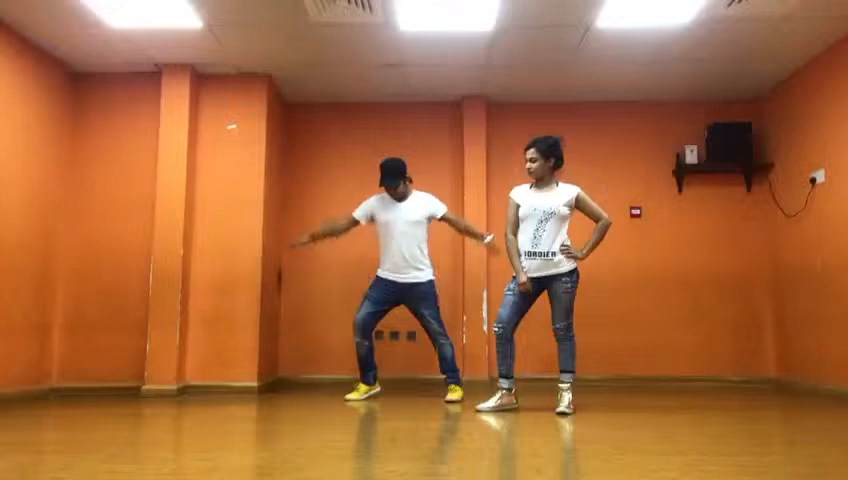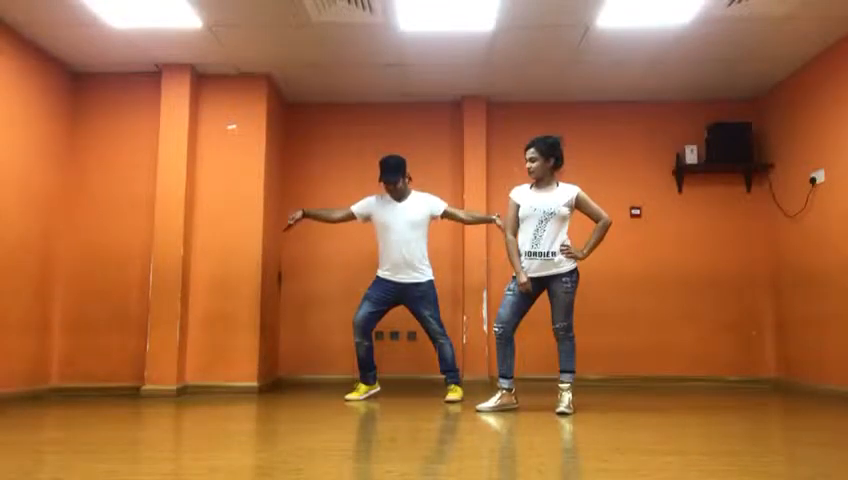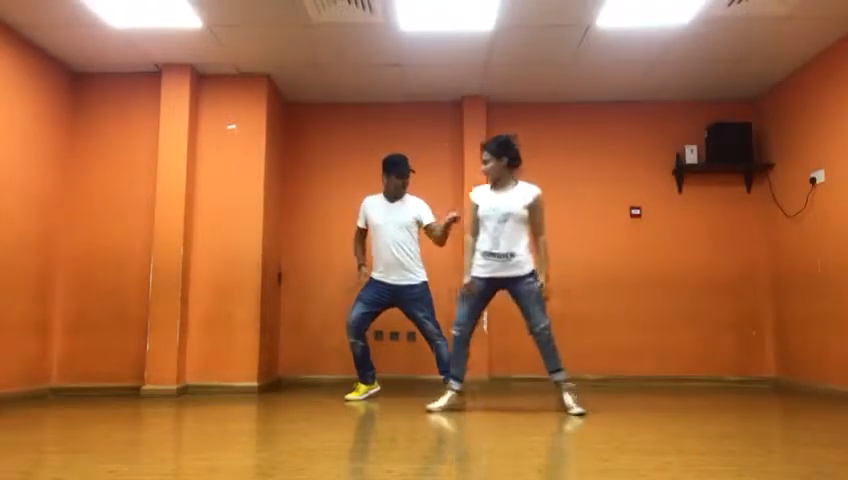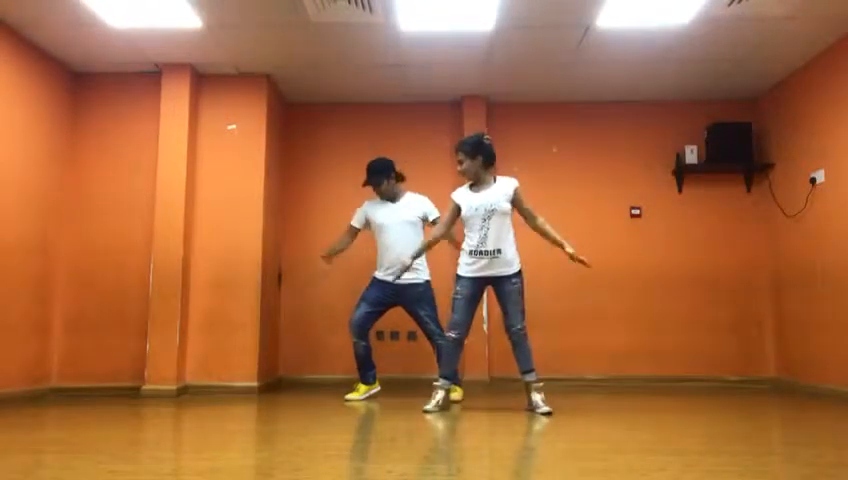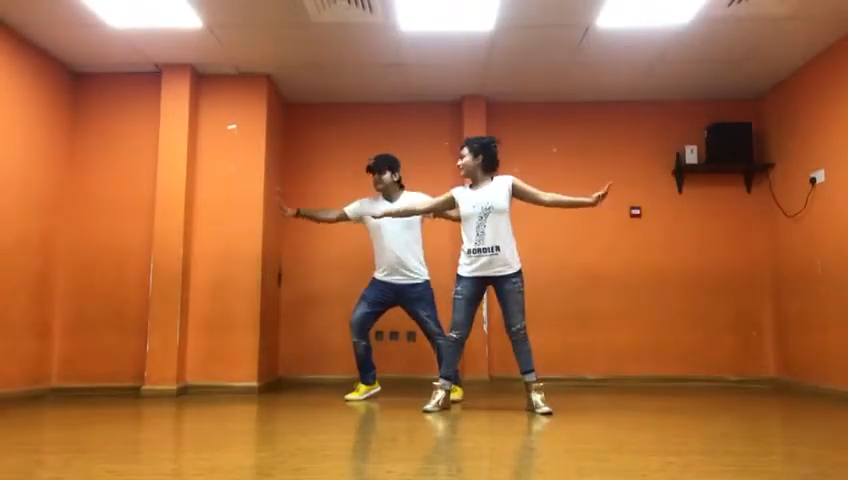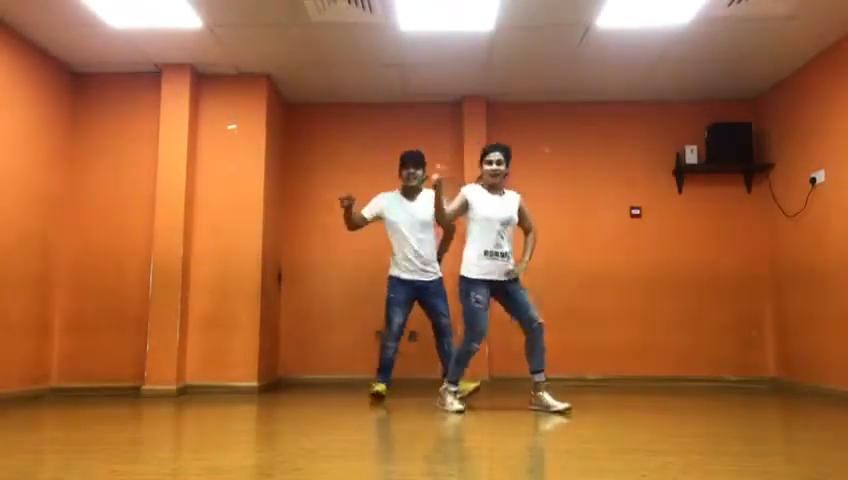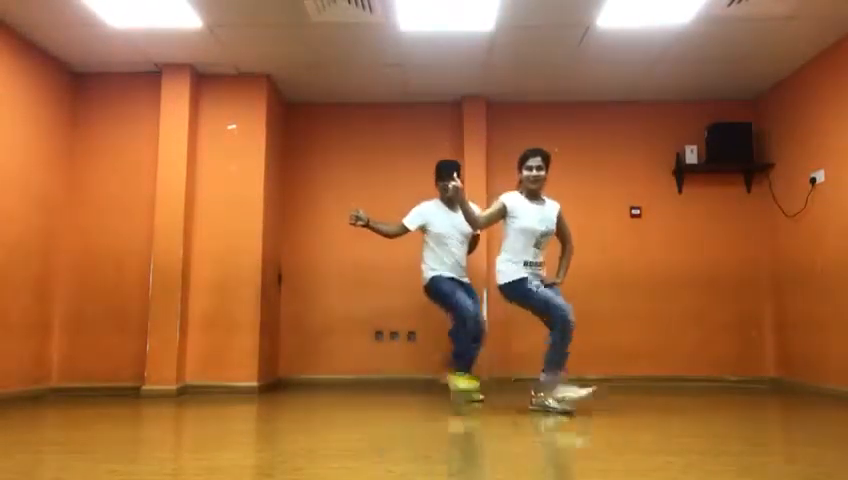
dt=0.7s
person 1, frame 1
left shoulder: (570, 193)
right shoulder: (519, 193)
left elbow: (604, 220)
right elbow: (510, 235)
left wrist: (584, 252)
right wrist: (519, 273)
left hip: (561, 272)
right hip: (527, 273)
left knee: (563, 331)
right knee: (502, 327)
left ankle: (566, 393)
right ankle: (506, 393)
person 1, frame 2
left shoulder: (570, 193)
right shoulder: (518, 194)
left elbow: (604, 220)
right elbow: (510, 235)
left wrist: (584, 252)
right wrist: (519, 273)
left hip: (561, 272)
right hip: (527, 273)
left knee: (563, 331)
right knee: (502, 327)
left ankle: (565, 393)
right ankle: (506, 393)
person 1, frame 3
left shoulder: (530, 193)
right shoulder: (478, 194)
left elbow: (538, 235)
right elbow: (472, 235)
left wrist: (544, 273)
right wrist: (467, 273)
left hip: (521, 272)
right hip: (484, 273)
left knee: (541, 329)
right knee: (460, 330)
left ankle: (566, 391)
right ankle: (453, 392)
person 1, frame 4
left shoulder: (509, 186)
right shoulder: (460, 195)
left elbow: (534, 220)
right elbow: (441, 230)
left wrist: (564, 246)
right wrist: (413, 257)
left hip: (506, 271)
right hip: (469, 272)
left knee: (517, 330)
right knee: (455, 332)
left ankle: (534, 392)
right ankle: (441, 392)
person 1, frame 5
left shoulder: (506, 184)
right shoulder: (458, 194)
left elbow: (545, 198)
right elbow: (423, 207)
left wrist: (589, 201)
right wrist: (384, 213)
left hip: (506, 270)
right hip: (469, 272)
left knee: (517, 330)
right knee: (457, 332)
left ankle: (534, 392)
right ankle: (442, 391)
person 1, frame 6
left shoulder: (515, 199)
right shoulder: (471, 193)
left elbow: (530, 232)
right elbow: (444, 220)
left wrist: (523, 263)
right wrist: (438, 193)
left hip: (505, 276)
right hip: (475, 276)
left knee: (534, 326)
right knee: (475, 336)
left ankle: (539, 392)
right ankle: (448, 390)
person 1, frame 7
left shoulder: (553, 208)
right shoulder: (509, 201)
left elbow: (568, 244)
right elbow: (478, 223)
left wrist: (560, 276)
right wrist: (461, 199)
left hip: (538, 278)
right hip: (513, 278)
left knee: (564, 325)
right knee: (562, 315)
left ankle: (541, 393)
right ankle: (555, 383)
person 2, frame 1
left shoulder: (426, 201)
right shoulder: (374, 203)
left elbow: (455, 222)
right elbow: (345, 224)
left wrist: (483, 238)
right wrist: (312, 237)
left hip: (420, 281)
right hip: (386, 280)
left knee: (437, 332)
right knee: (361, 324)
left ankle: (454, 384)
right ankle: (368, 382)
person 2, frame 2
left shoulder: (426, 202)
right shoulder: (373, 203)
left elbow: (461, 216)
right elbow: (336, 215)
left wrist: (491, 218)
right wrist: (305, 213)
left hip: (420, 282)
right hip: (386, 280)
left knee: (437, 332)
right knee: (360, 324)
left ankle: (454, 384)
right ankle: (368, 382)
person 2, frame 3
left shoulder: (417, 205)
right shoulder: (369, 204)
left elbow: (438, 239)
right elbow: (359, 237)
left wrist: (448, 224)
right wrist: (361, 264)
left hip: (413, 284)
right hip: (379, 282)
left knee: (433, 334)
right knee: (354, 325)
right ankle: (367, 382)
person 2, frame 4
left shoulder: (419, 202)
right shoulder: (369, 207)
right elbow: (349, 235)
right wrist: (329, 255)
left hip: (416, 282)
right hip: (382, 281)
left knee: (435, 333)
right knee: (358, 325)
left ankle: (453, 384)
right ankle: (368, 382)
person 2, frame 5
left shoulder: (417, 200)
right shoulder: (366, 205)
left elbow: (451, 213)
right elbow: (331, 216)
right wrist: (298, 212)
left hip: (416, 283)
right hip: (382, 282)
left knee: (435, 333)
right knee: (357, 324)
left ankle: (453, 384)
right ankle: (368, 382)
person 2, frame 6
left shoulder: (434, 198)
right shoulder: (385, 200)
left elbow: (450, 230)
right elbow: (353, 224)
left wrist: (437, 256)
right wrist: (348, 208)
left hip: (431, 278)
right hip: (401, 278)
left knee: (444, 328)
right knee: (394, 328)
right ankle: (381, 382)
person 2, frame 7
left shoulder: (472, 211)
right shoulder: (426, 210)
right elbow: (394, 230)
left wrist: (456, 258)
right wrist: (367, 223)
left hip: (461, 280)
right hip: (437, 278)
left knee: (477, 329)
right knee: (467, 312)
left ankle: (461, 377)
right ankle: (457, 371)
